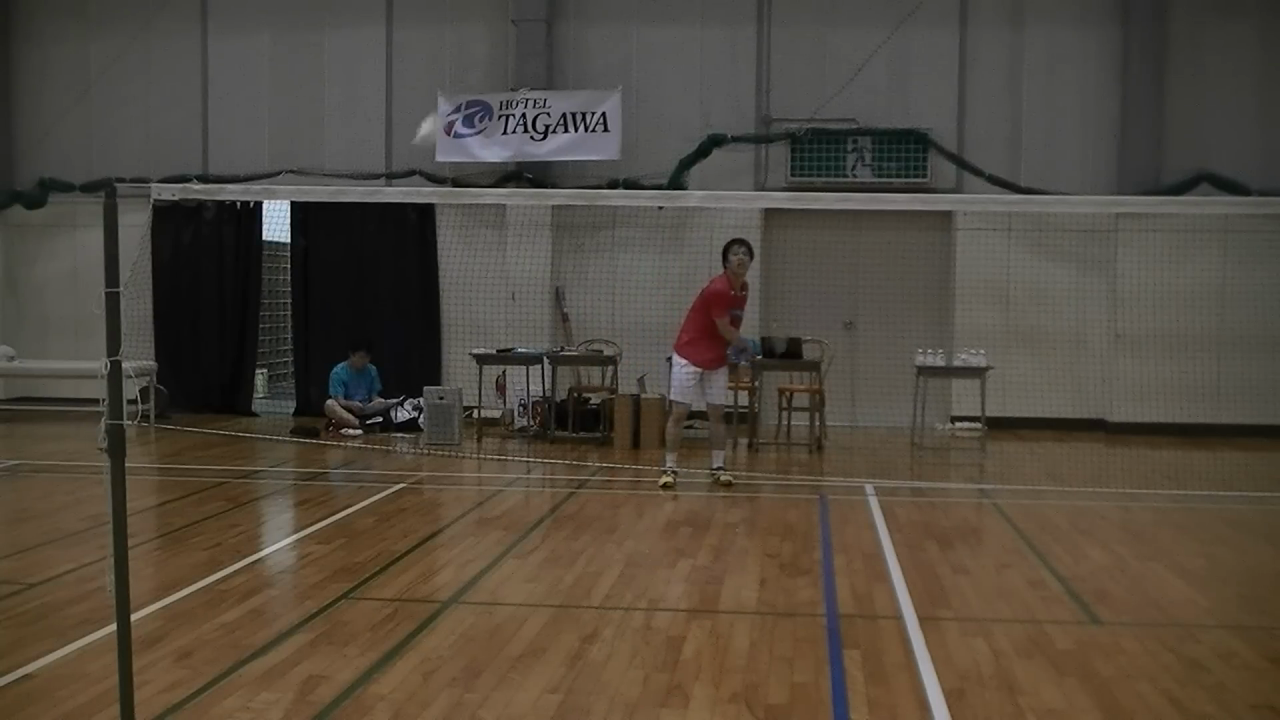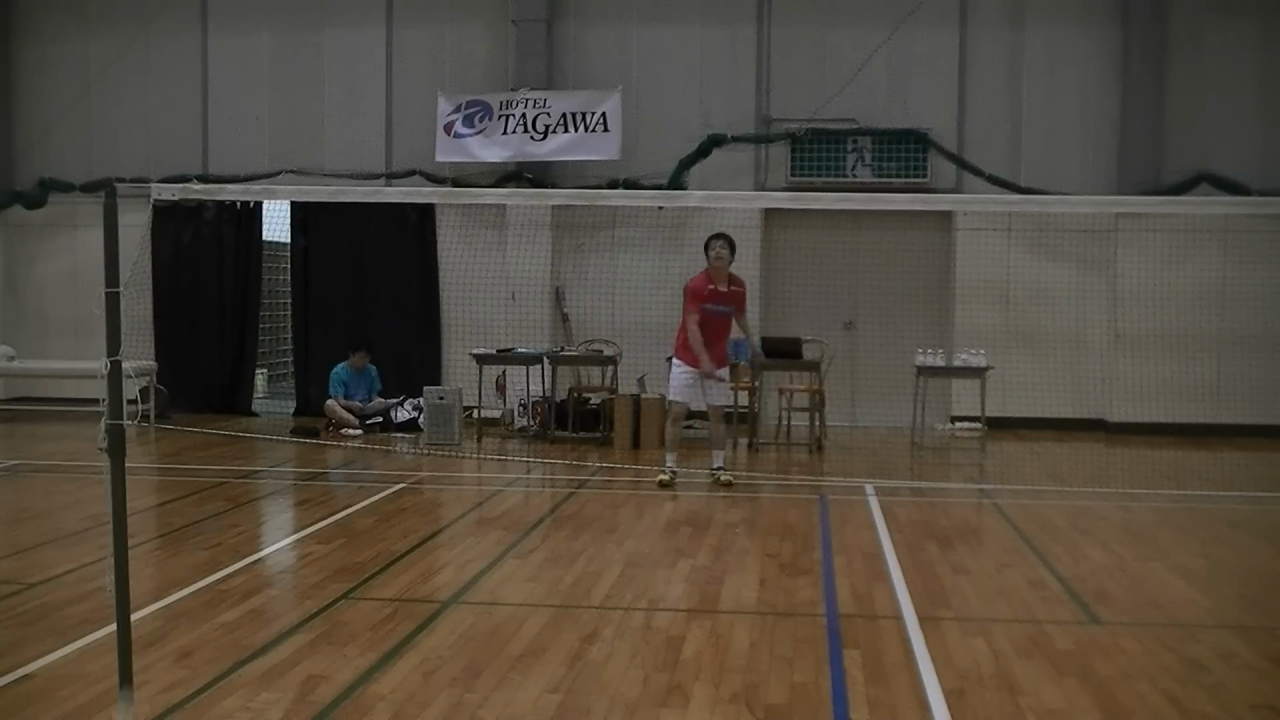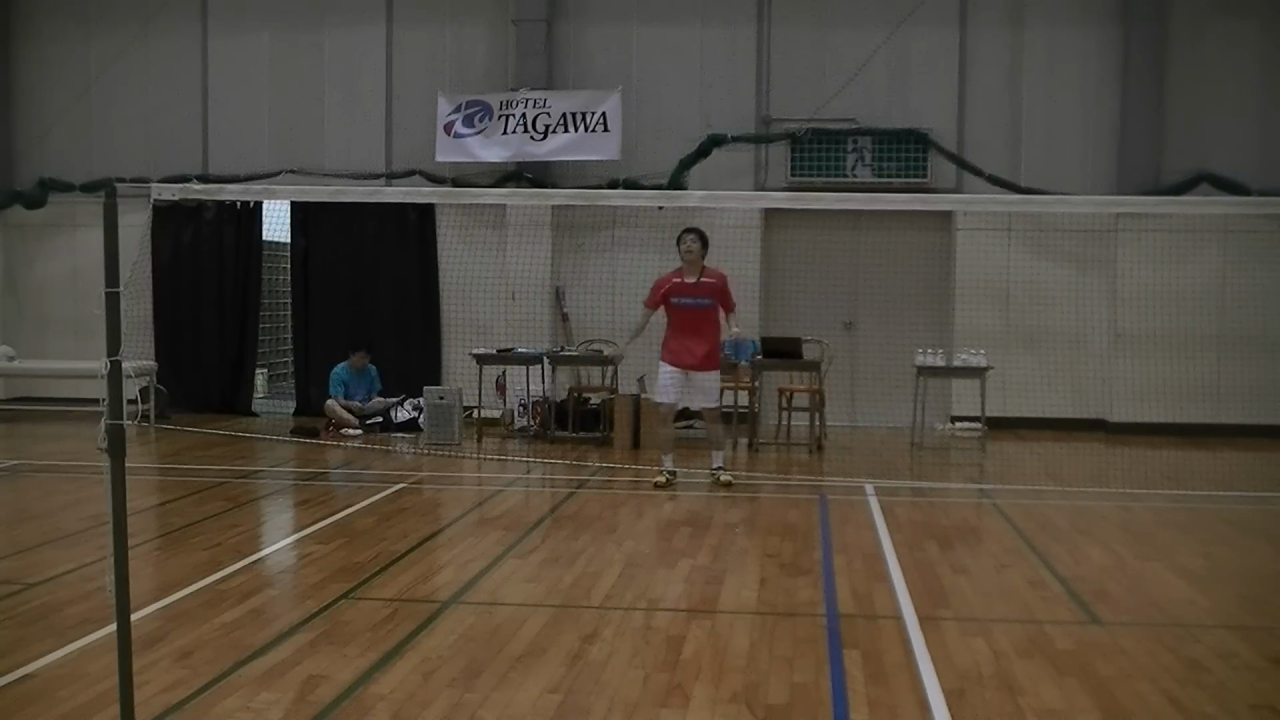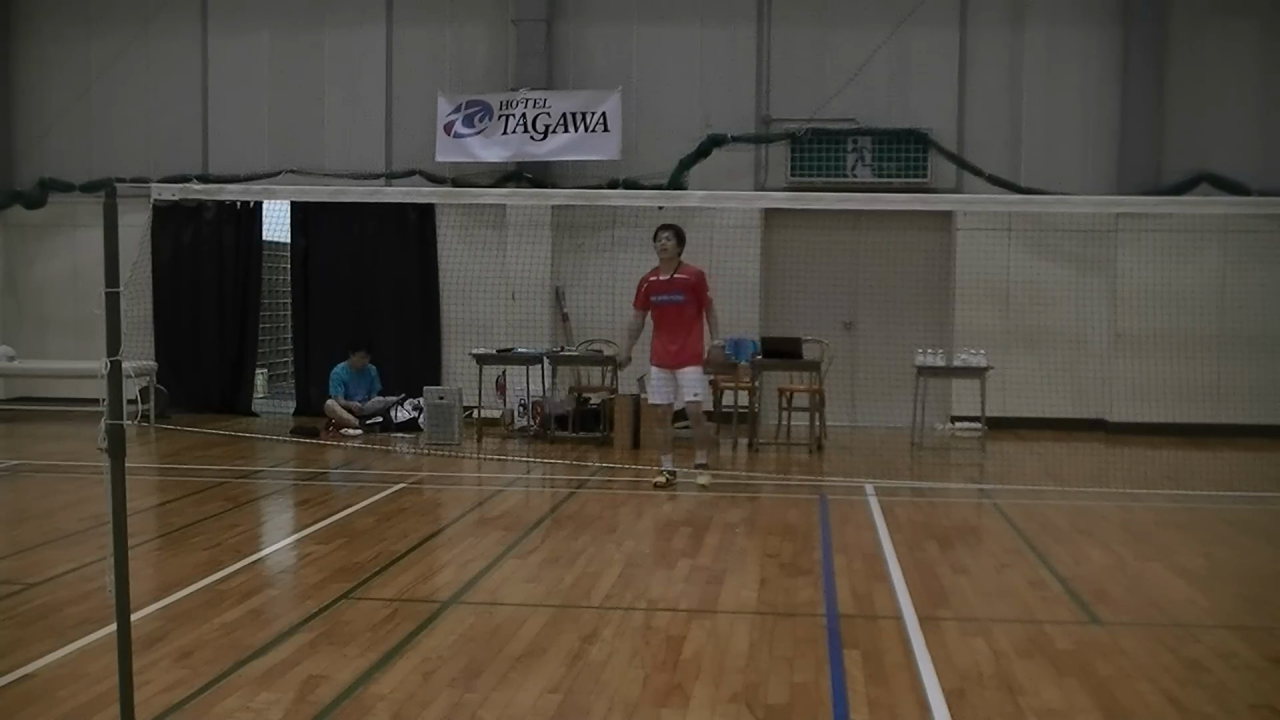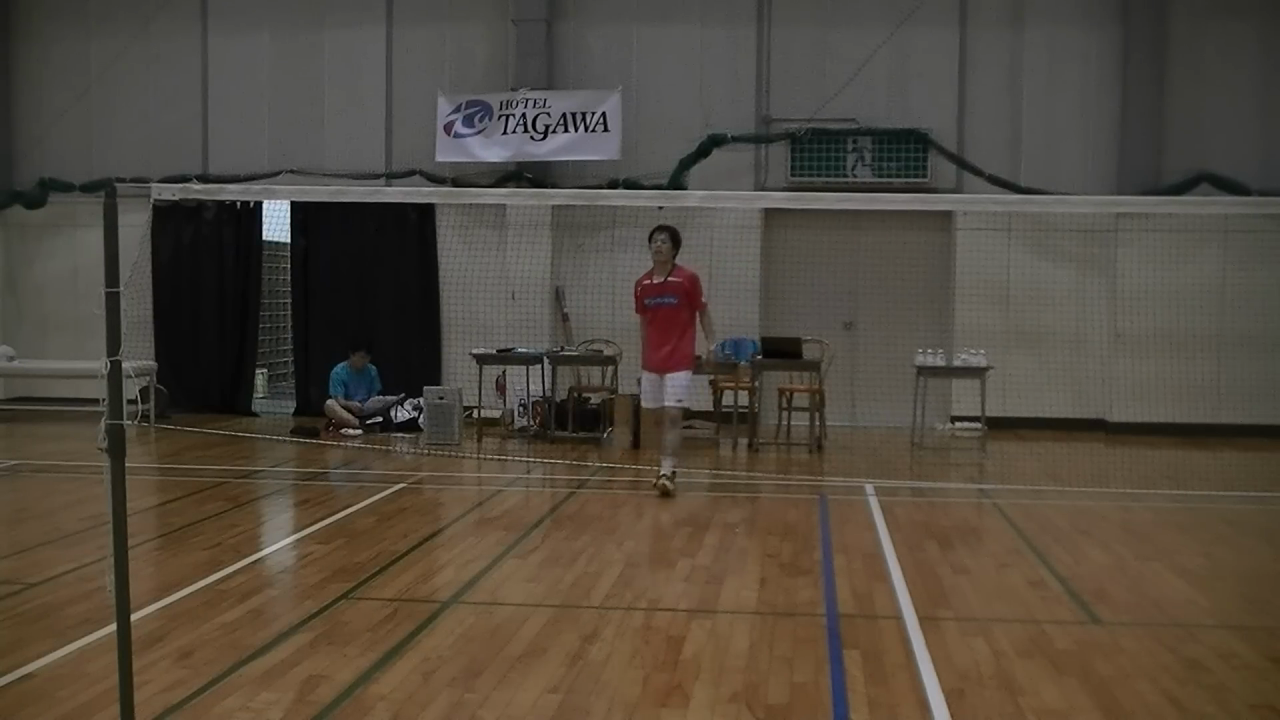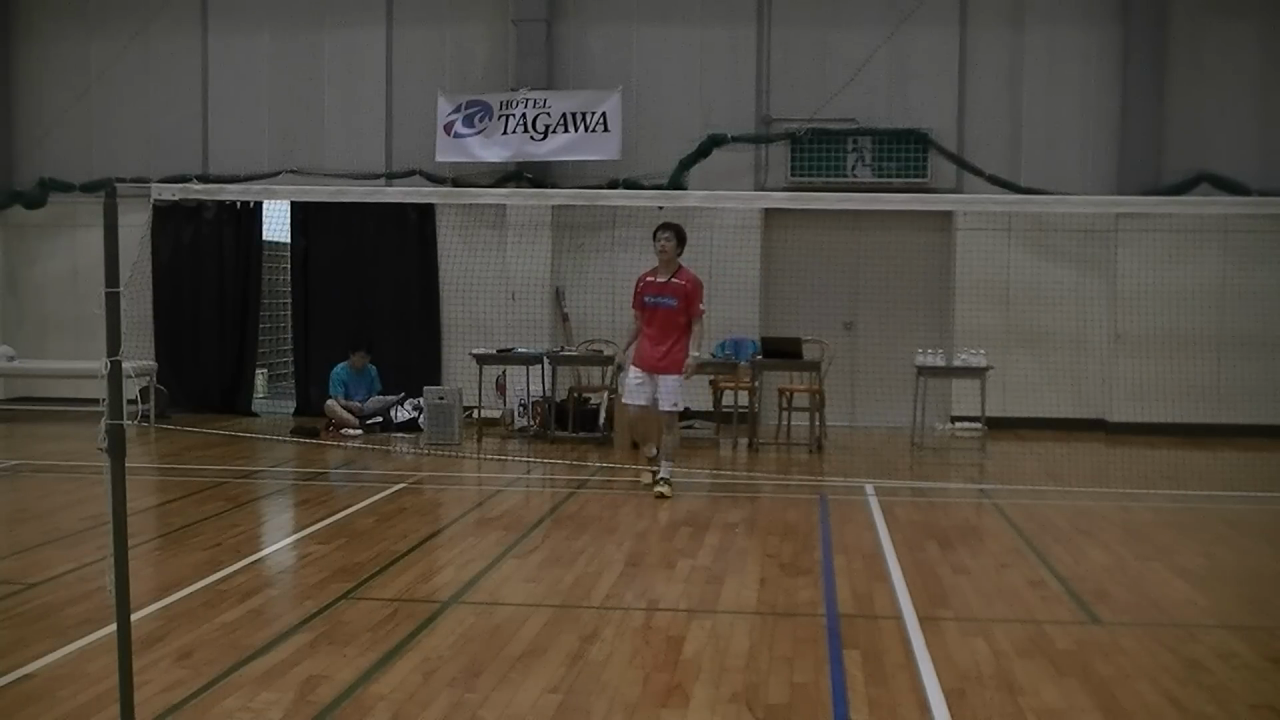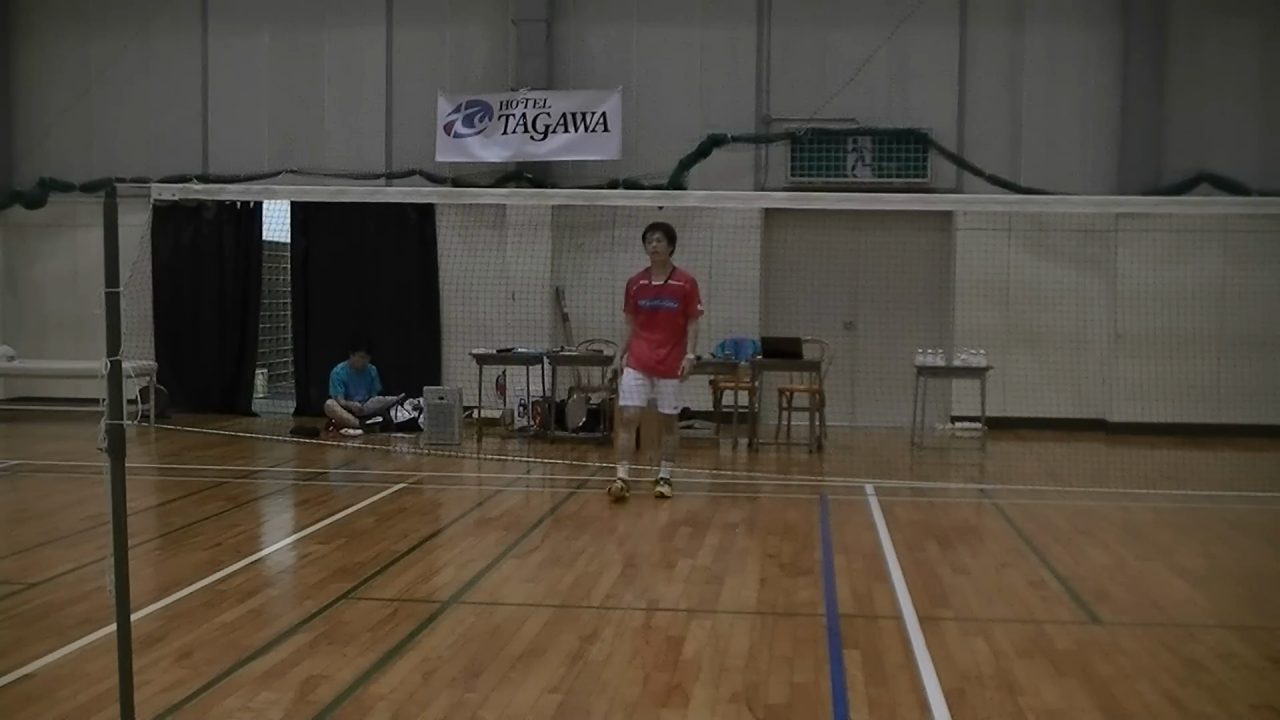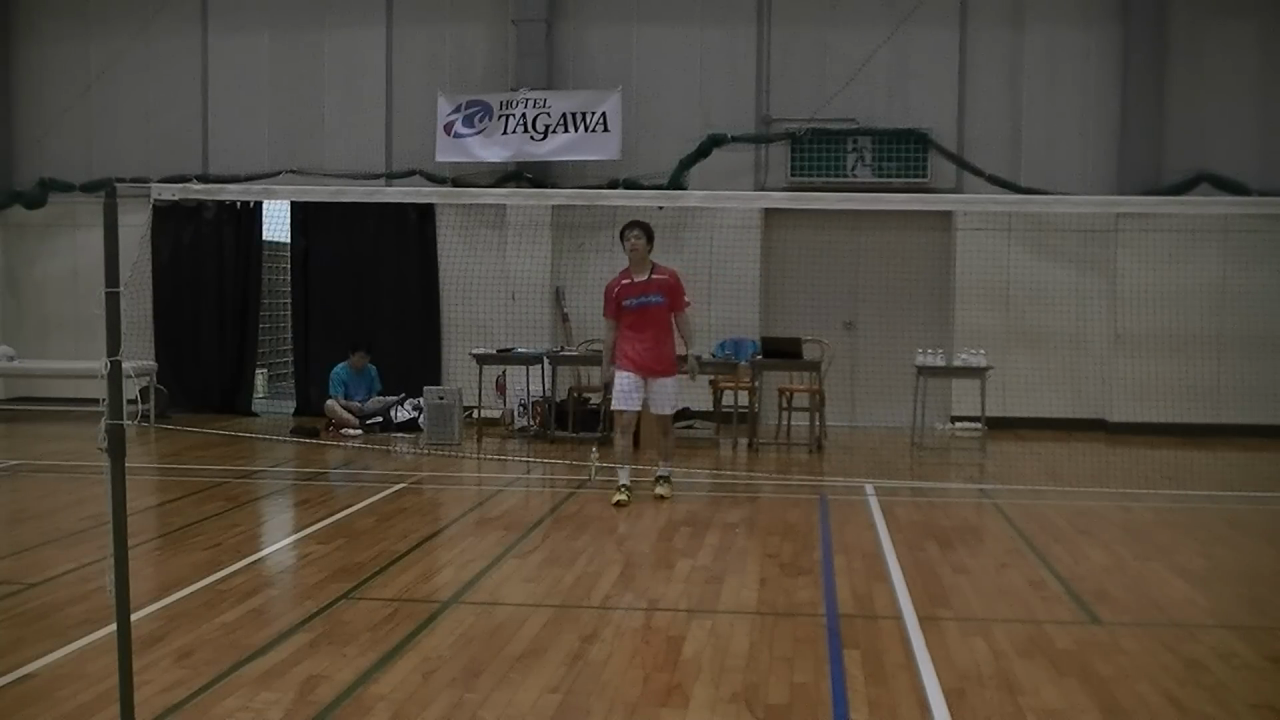
dt=0.3s
person 1, frame 1
left shoulder: (743, 289)
right shoulder: (718, 289)
right elbow: (725, 329)
left wrist: (735, 343)
right wrist: (743, 344)
left hip: (716, 360)
right hip: (689, 356)
left knee: (717, 413)
right knee: (679, 412)
left ankle: (718, 467)
right ankle: (669, 468)
person 1, frame 2
left shoulder: (738, 286)
right shoulder: (696, 286)
right elbow: (691, 326)
left wrist: (752, 340)
right wrist: (704, 361)
left hip: (718, 360)
right hip: (689, 358)
left knee: (717, 414)
right knee: (676, 412)
left ankle: (718, 467)
right ankle: (670, 467)
person 1, frame 3
left shoulder: (718, 280)
right shoulder: (666, 283)
left elbow: (730, 310)
right elbow: (646, 316)
left wrist: (733, 329)
right wrist: (627, 344)
left hip: (706, 360)
right hip: (671, 359)
left knee: (712, 414)
right knee: (665, 413)
left ankle: (718, 467)
right ankle: (668, 468)
person 1, frame 4
left shoulder: (694, 276)
right shoulder: (646, 282)
left elbow: (708, 310)
right elbow: (638, 319)
left wrist: (715, 341)
right wrist: (626, 350)
left hip: (689, 357)
right hip: (659, 358)
left knee: (694, 411)
right knee: (661, 414)
left ankle: (702, 463)
right ankle: (667, 469)
person 1, frame 5
left shoulder: (688, 279)
right shoulder: (641, 284)
left elbow: (703, 313)
left wrist: (711, 345)
right wrist: (643, 357)
left hip: (679, 361)
right hip: (652, 361)
left knee: (673, 416)
right knee: (657, 416)
left ankle: (667, 474)
right ankle: (665, 468)
person 1, frame 6
left shoulder: (691, 282)
right shoulder: (643, 281)
left elbow: (696, 322)
left wrist: (693, 354)
right wrist: (624, 348)
left hip: (672, 362)
right hip: (641, 360)
left knee: (669, 419)
right knee: (633, 414)
left ankle: (664, 476)
right ankle: (653, 454)
person 1, frame 7
left shoulder: (686, 283)
right shoulder: (634, 284)
left elbow: (692, 323)
right elbow: (631, 324)
left wrist: (689, 355)
right wrist: (621, 356)
left hip: (670, 364)
right hip: (637, 363)
left knee: (669, 421)
right knee: (627, 417)
left ankle: (664, 477)
right ankle: (622, 478)
person 1, frame 8
left shoulder: (669, 278)
right shoulder: (615, 286)
left elbow: (680, 317)
right elbow: (611, 328)
left wrist: (691, 352)
right wrist: (606, 365)
left hip: (664, 365)
right hip: (627, 365)
left knee: (664, 423)
right knee: (623, 421)
left ankle: (663, 475)
right ankle: (623, 484)
